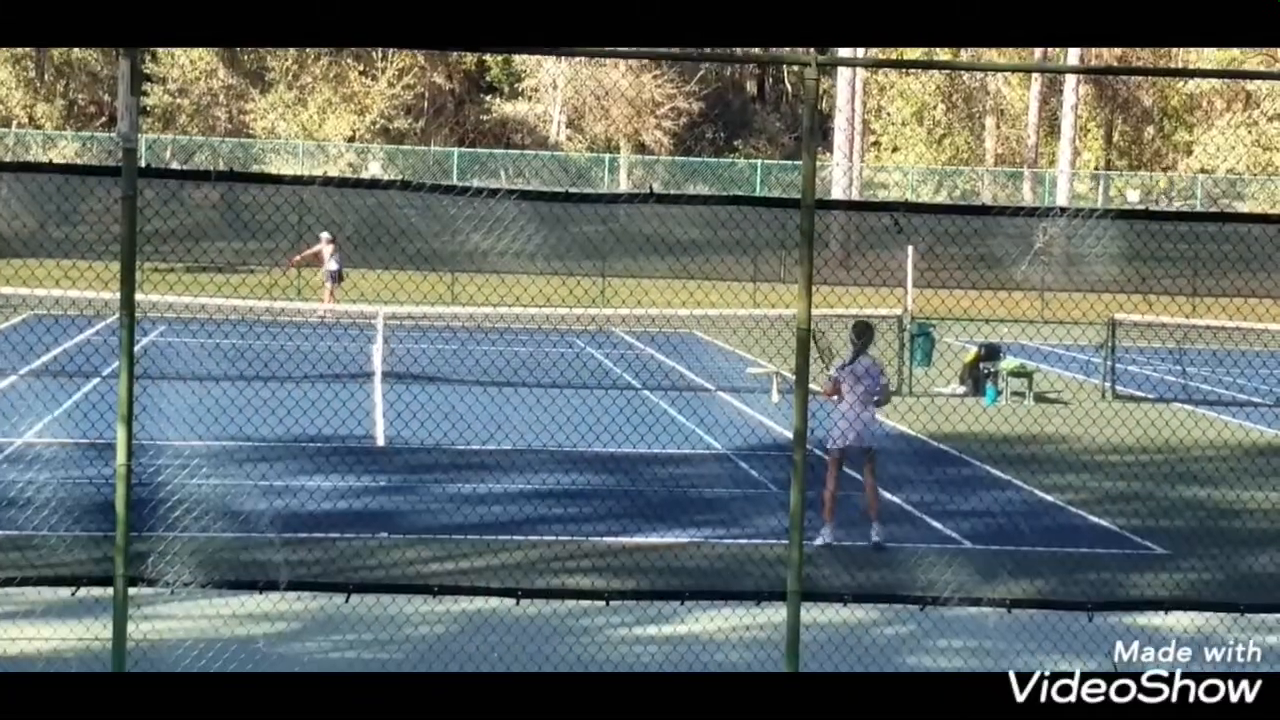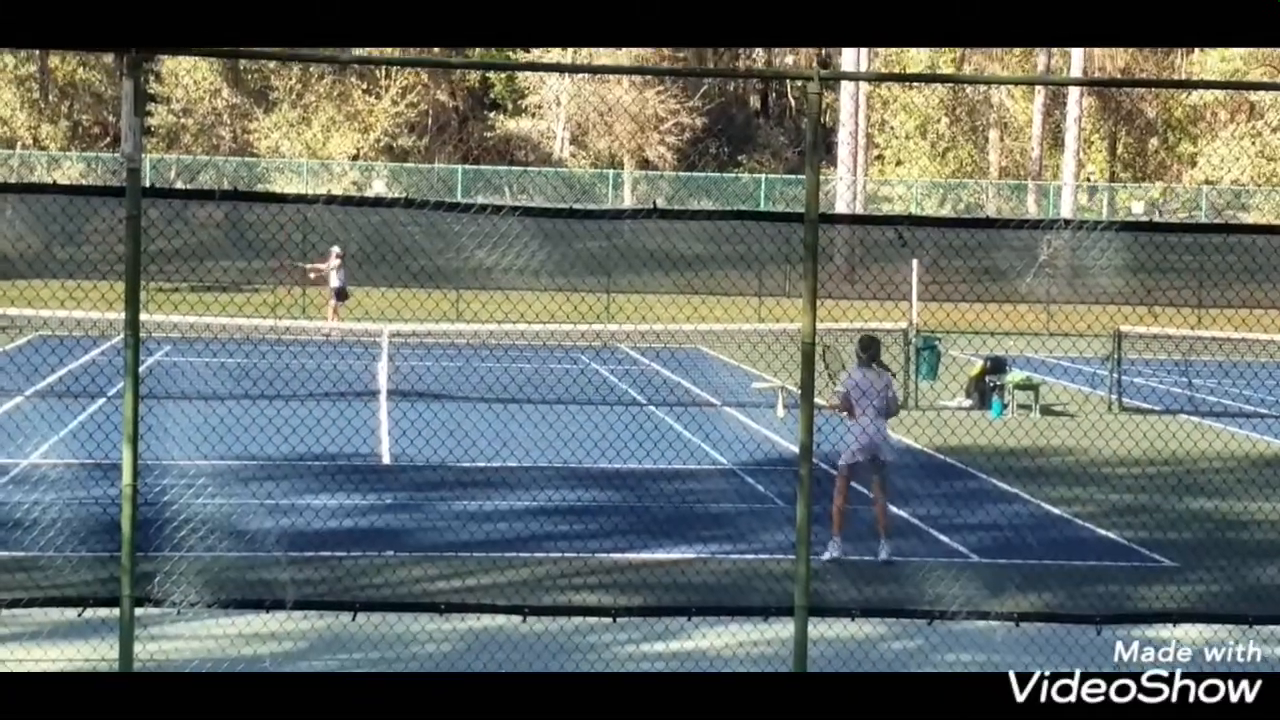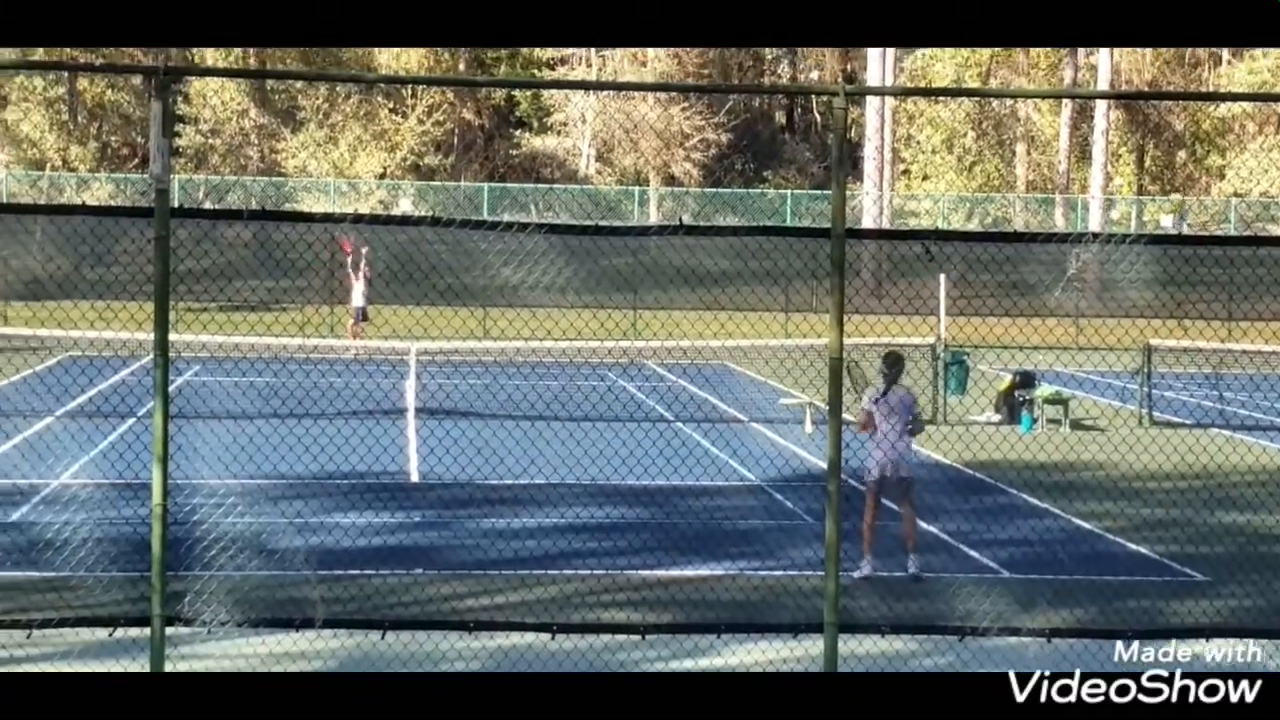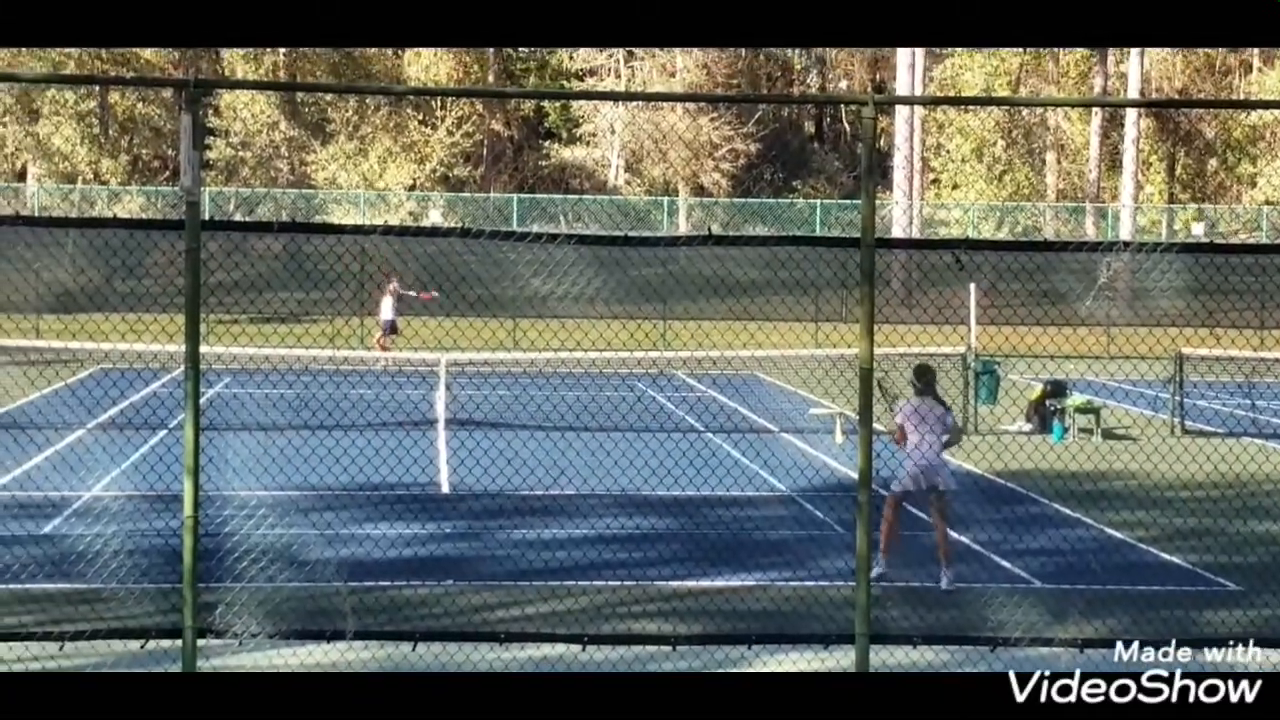
dt=0.4s
person 1, frame 1
left shoulder: (843, 364)
right shoulder: (875, 364)
left elbow: (830, 392)
right elbow: (885, 396)
left wrist: (828, 386)
left hip: (844, 424)
right hip: (866, 425)
left knee: (832, 478)
right knee: (869, 477)
left ankle: (828, 530)
right ankle: (875, 528)
person 1, frame 2
left shoulder: (850, 376)
right shoulder: (885, 377)
left elbow: (842, 406)
right elbow: (894, 409)
left wrist: (837, 401)
left hip: (856, 437)
right hip: (879, 437)
left knee: (840, 493)
right knee: (880, 494)
left ankle: (836, 543)
right ankle: (884, 546)
person 1, frame 3
left shoulder: (872, 393)
right shoulder: (908, 394)
left elbow: (863, 425)
right elbow: (918, 425)
left wrist: (861, 416)
left hip: (879, 455)
right hip: (902, 454)
left knee: (870, 511)
right knee: (907, 508)
left ankle: (867, 562)
right ankle: (912, 559)
person 1, frame 4
left shoulder: (906, 405)
right shoulder: (941, 407)
left elbow: (899, 439)
right elbow: (955, 437)
left wrist: (896, 431)
left hip: (912, 465)
right hip: (936, 466)
left knee: (889, 511)
right knee: (939, 521)
left ankle: (881, 561)
right ankle: (946, 573)
